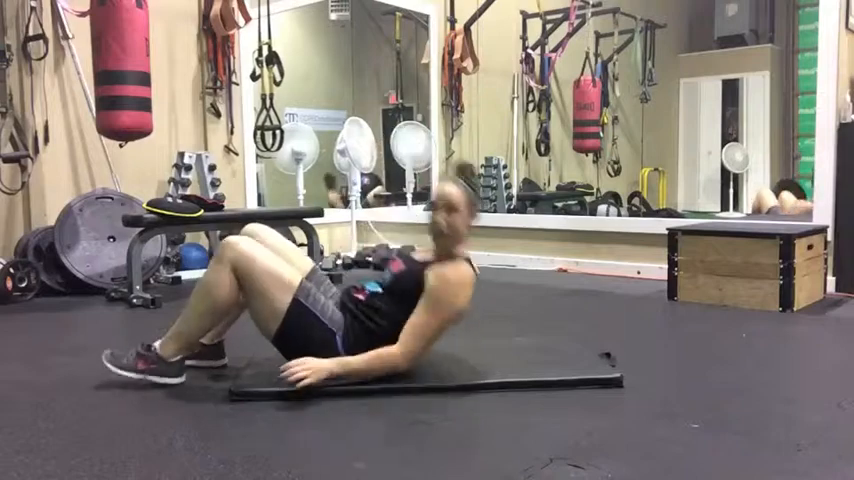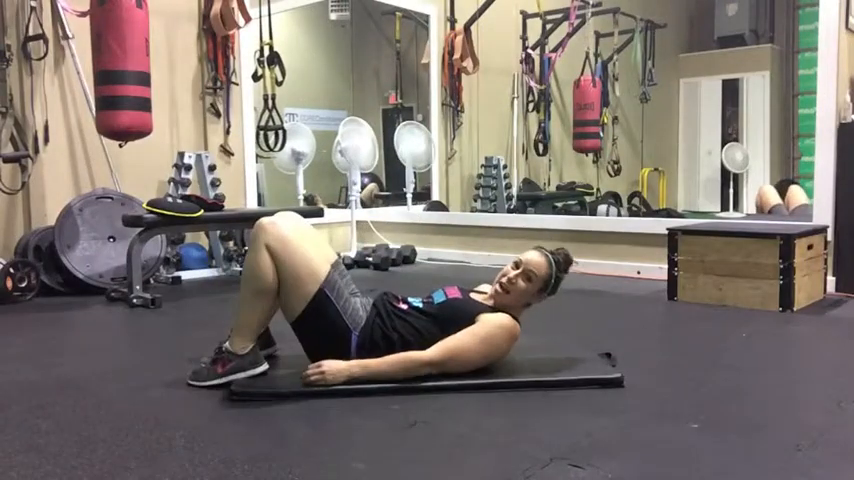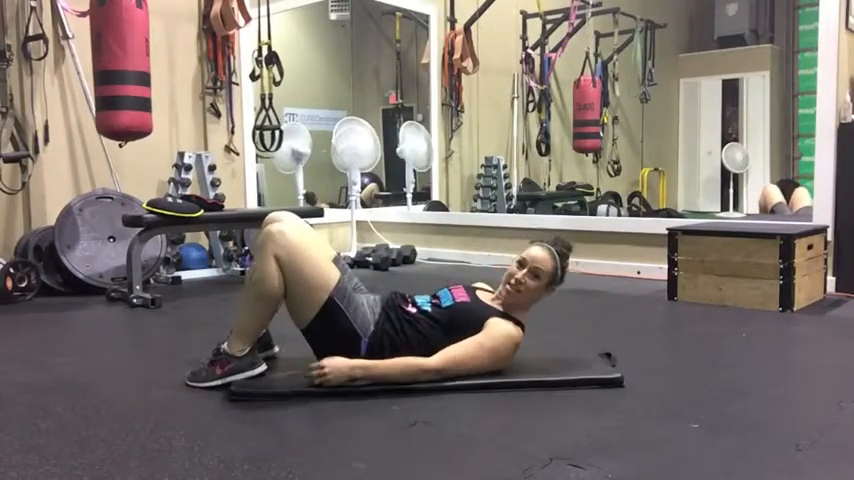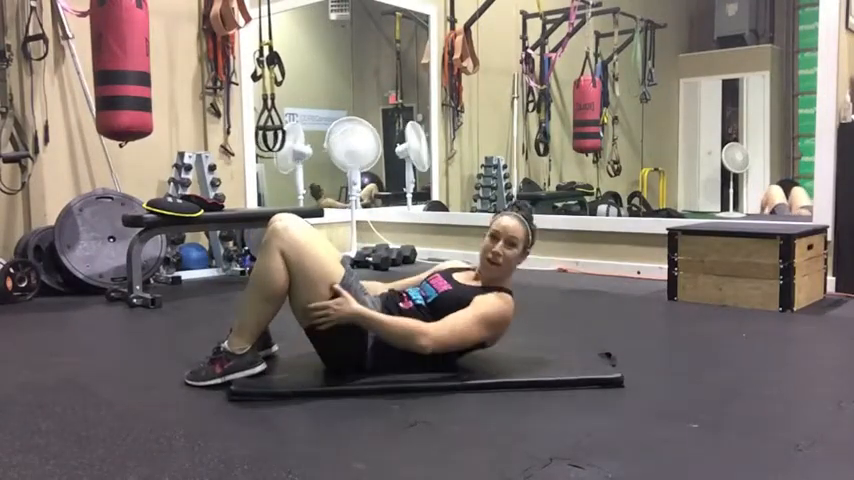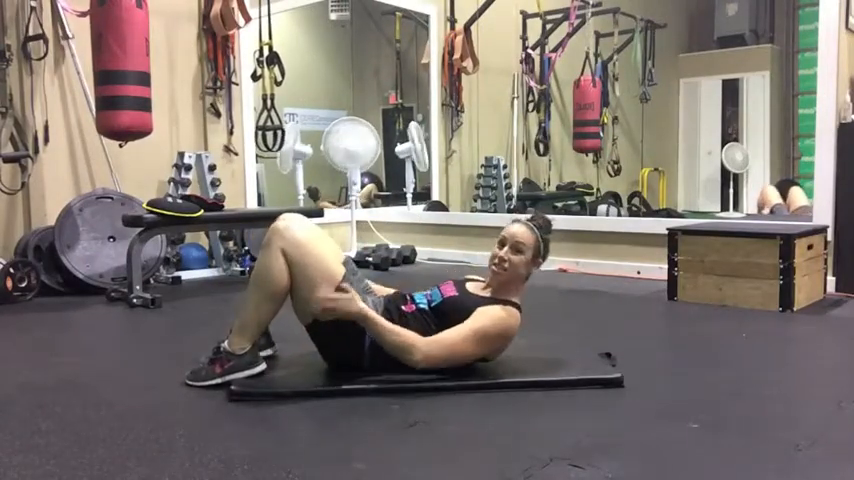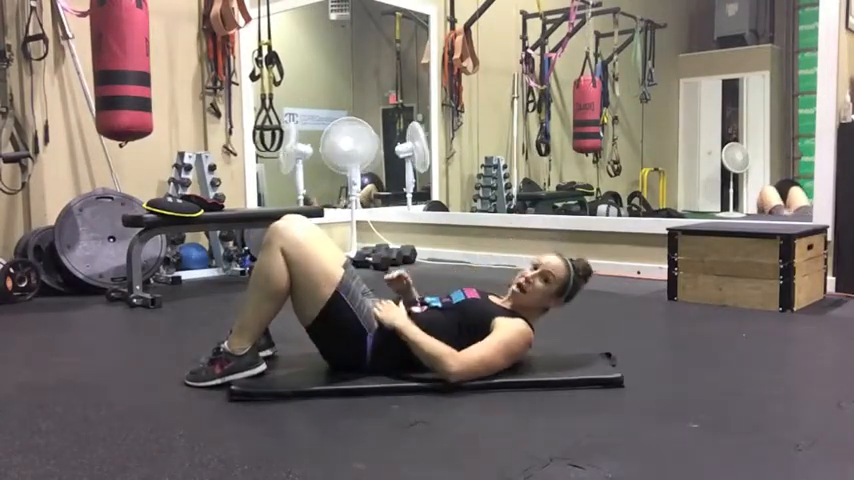
dt=0.7s
person 1, frame 1
left shoulder: (453, 277)
right shoulder: (433, 257)
left elbow: (404, 354)
left wrist: (330, 366)
left hip: (337, 337)
right hip: (336, 312)
left knee: (235, 251)
right knee: (254, 234)
left ankle: (167, 356)
right ankle: (207, 344)
person 1, frame 2
left shoulder: (502, 326)
right shoulder: (484, 295)
left elbow: (429, 361)
left wrist: (350, 369)
left hip: (354, 340)
right hip: (365, 313)
left knee: (269, 233)
right knee: (284, 222)
left ankle: (240, 354)
right ankle: (256, 335)
person 1, frame 3
left shoulder: (507, 333)
right shoulder: (484, 290)
left elbow: (433, 367)
left wrist: (353, 368)
left hip: (362, 339)
right hip: (372, 310)
left knee: (278, 240)
right knee: (279, 222)
left ankle: (238, 355)
right ankle: (255, 337)
person 1, frame 4
left shoulder: (498, 306)
right shoulder: (458, 268)
left elbow: (428, 339)
left wrist: (357, 314)
right wrist: (344, 284)
left hip: (365, 344)
right hip: (372, 314)
left knee: (283, 237)
right knee: (283, 224)
left ankle: (238, 353)
right ankle: (255, 336)
person 1, frame 5
left shoulder: (503, 318)
right shoulder: (478, 284)
left elbow: (420, 354)
left wrist: (359, 311)
right wrist: (367, 290)
left hip: (364, 343)
right hip: (373, 316)
left knee: (285, 235)
right knee: (289, 226)
left ankle: (238, 353)
right ankle: (254, 335)
person 1, frame 6
left shoulder: (517, 330)
right shoulder: (498, 305)
left elbow: (455, 367)
left wrist: (402, 324)
right wrist: (410, 295)
left hip: (367, 342)
right hip: (375, 319)
left knee: (285, 236)
right knee: (291, 227)
left ankle: (238, 353)
right ankle: (255, 336)
